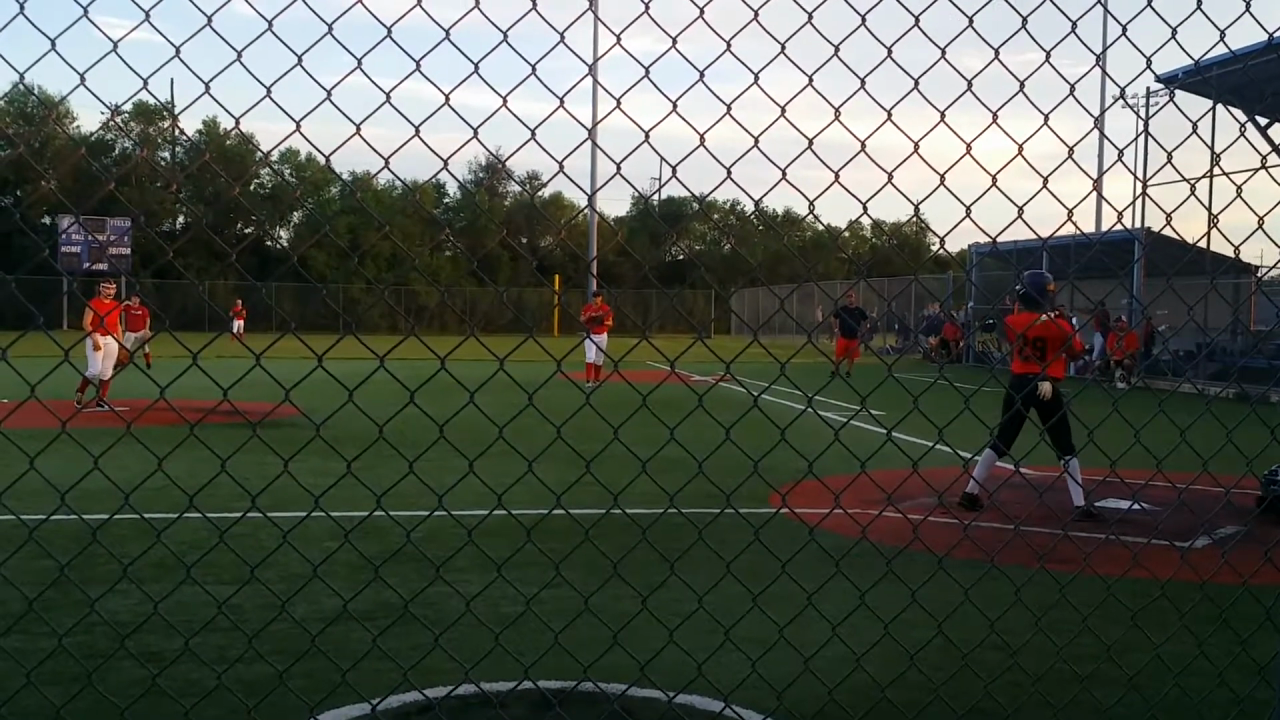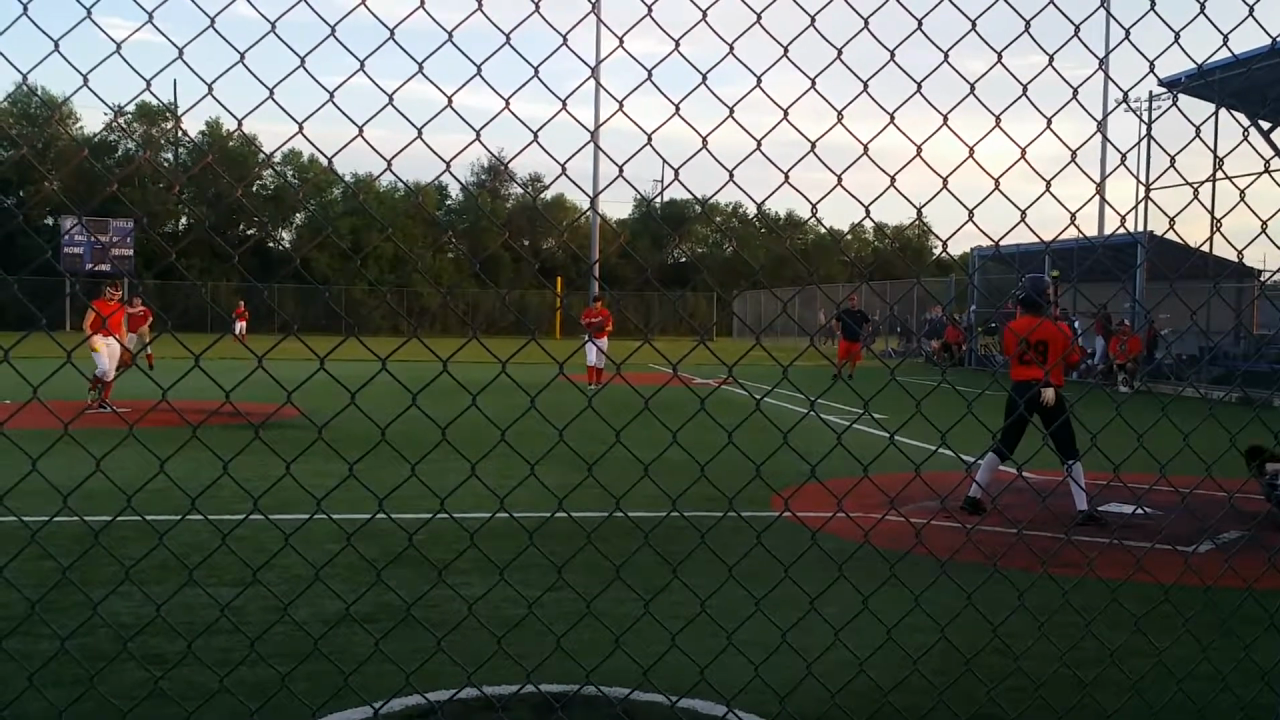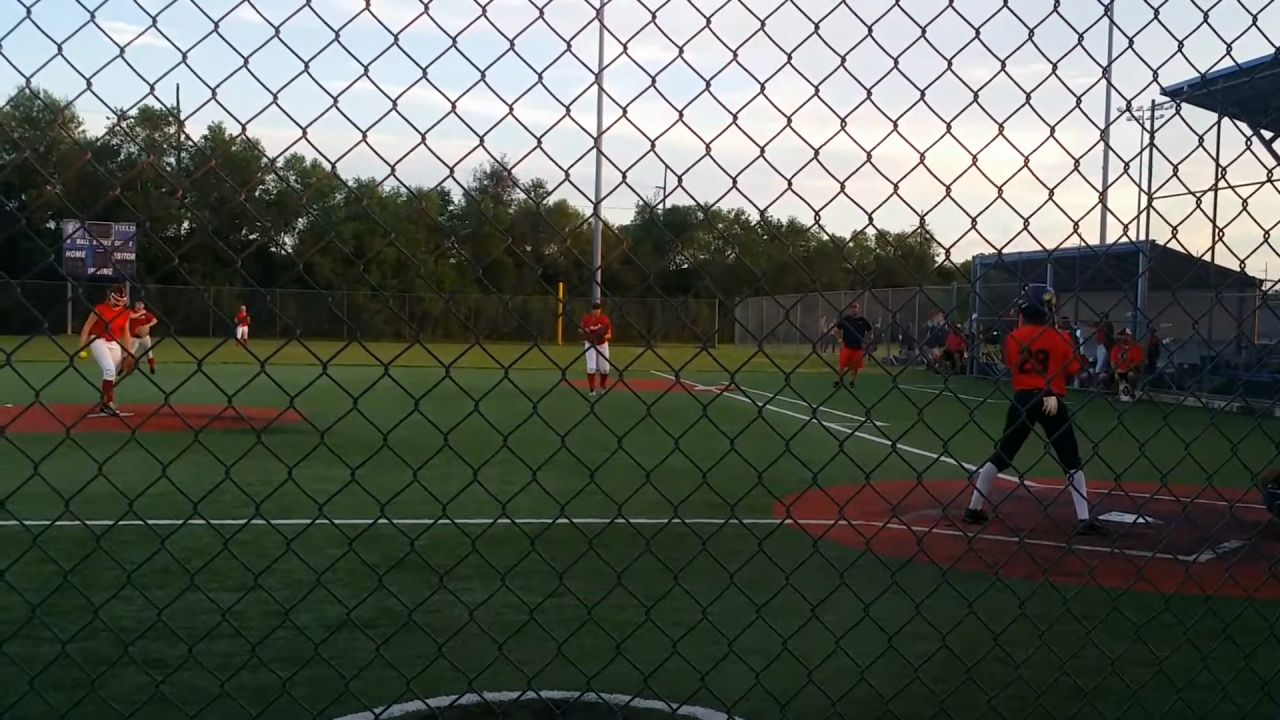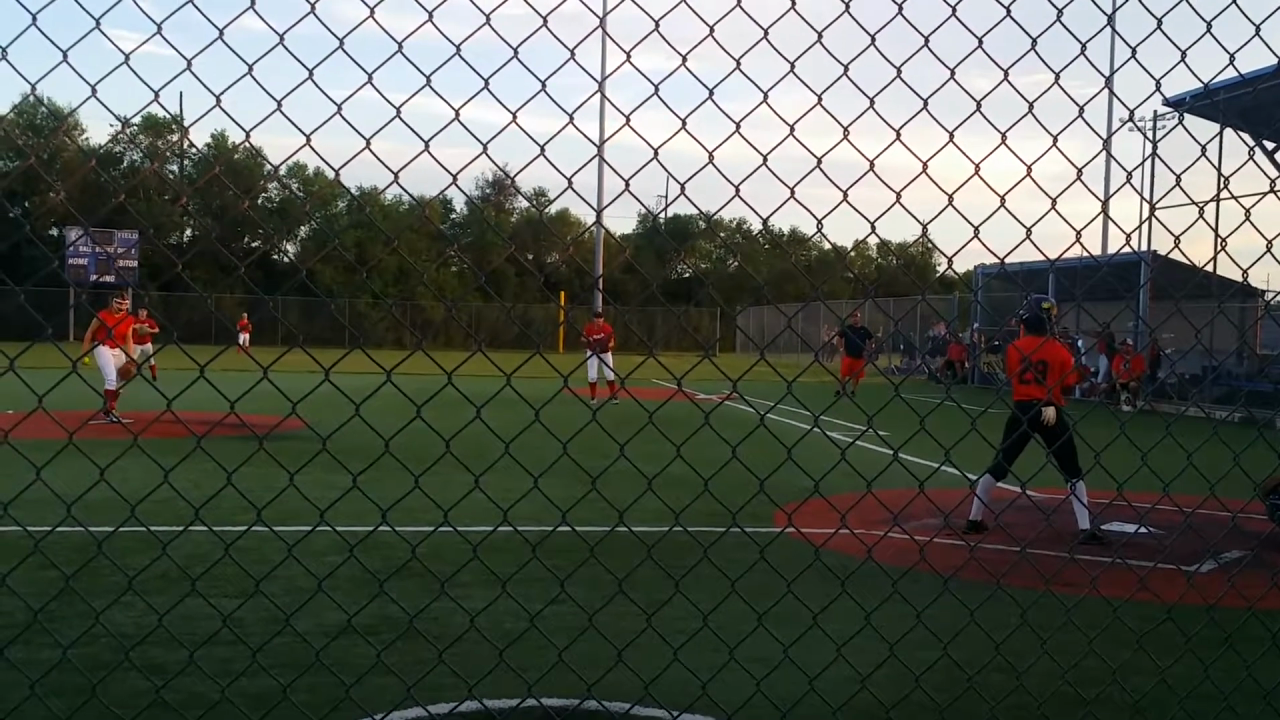
dt=0.3s
person 1, frame 1
left shoulder: (1011, 322)
right shoulder: (1058, 326)
right elbow: (1076, 352)
left hip: (1018, 386)
right hip: (1046, 388)
left knee: (1001, 442)
right knee: (1066, 448)
left ankle: (970, 493)
right ankle: (1081, 506)
person 1, frame 2
left shoulder: (1011, 329)
right shoulder: (1060, 330)
right elbow: (1073, 363)
left hip: (1020, 391)
right hip: (1049, 392)
left knee: (1003, 446)
right knee: (1069, 452)
left ankle: (973, 497)
right ankle: (1083, 510)
person 1, frame 3
left shoulder: (1013, 338)
right shoulder: (1061, 339)
right elbow: (1071, 373)
left hip: (1022, 400)
right hip: (1051, 401)
left knee: (1002, 456)
right knee: (1071, 461)
left ankle: (974, 509)
right ankle: (1085, 520)
person 1, frame 4
left shoulder: (1014, 348)
right shoulder: (1060, 350)
right elbow: (1067, 385)
left hip: (1022, 411)
right hip: (1050, 413)
left knee: (998, 466)
right knee: (1073, 472)
left ankle: (974, 520)
right ankle: (1086, 529)
